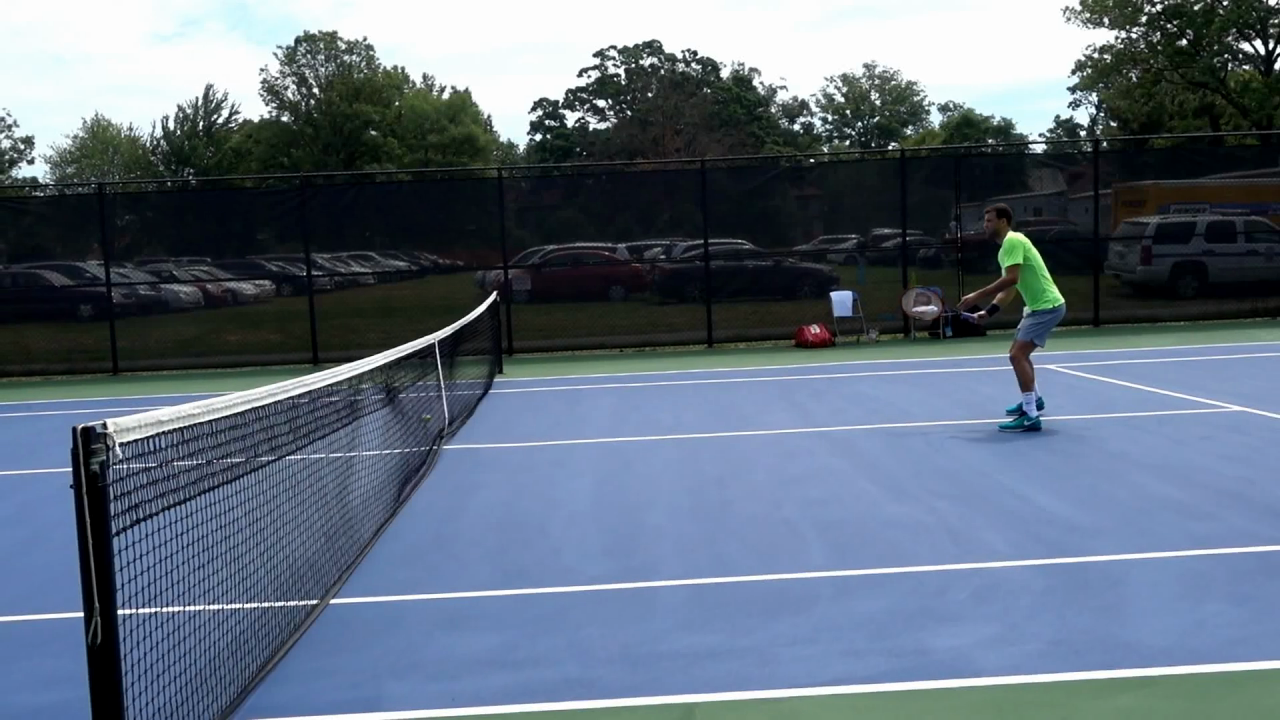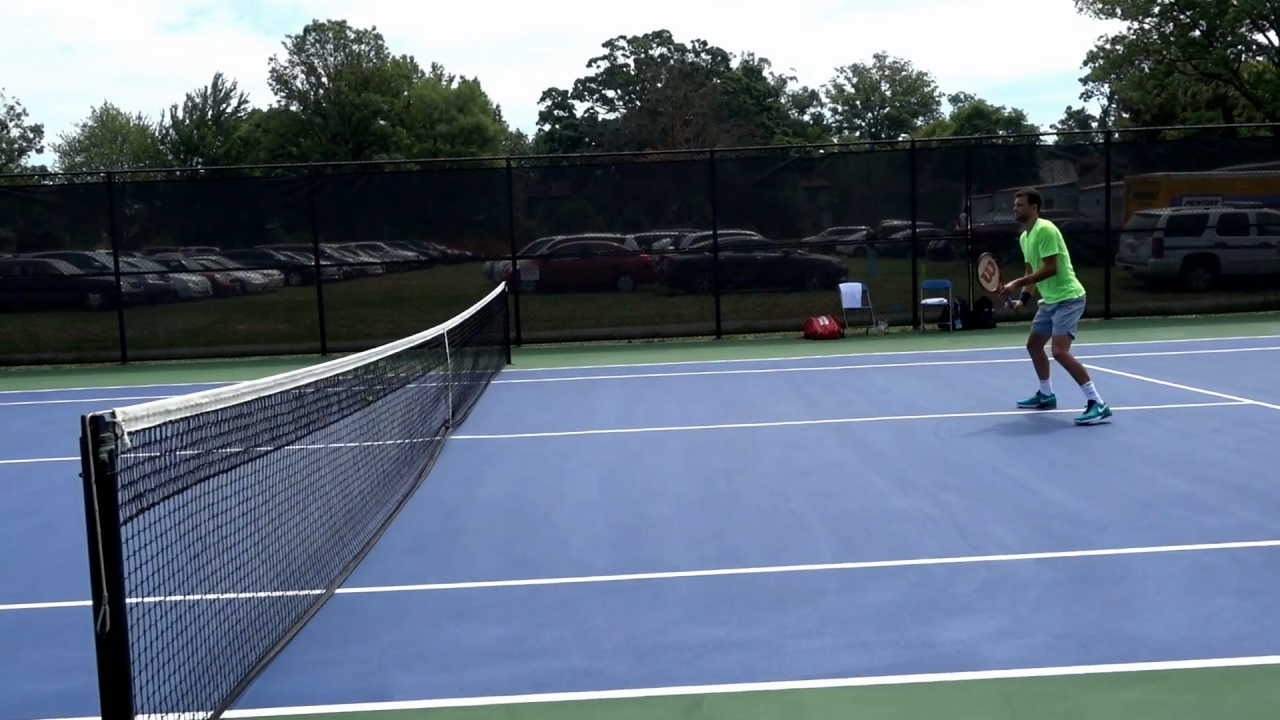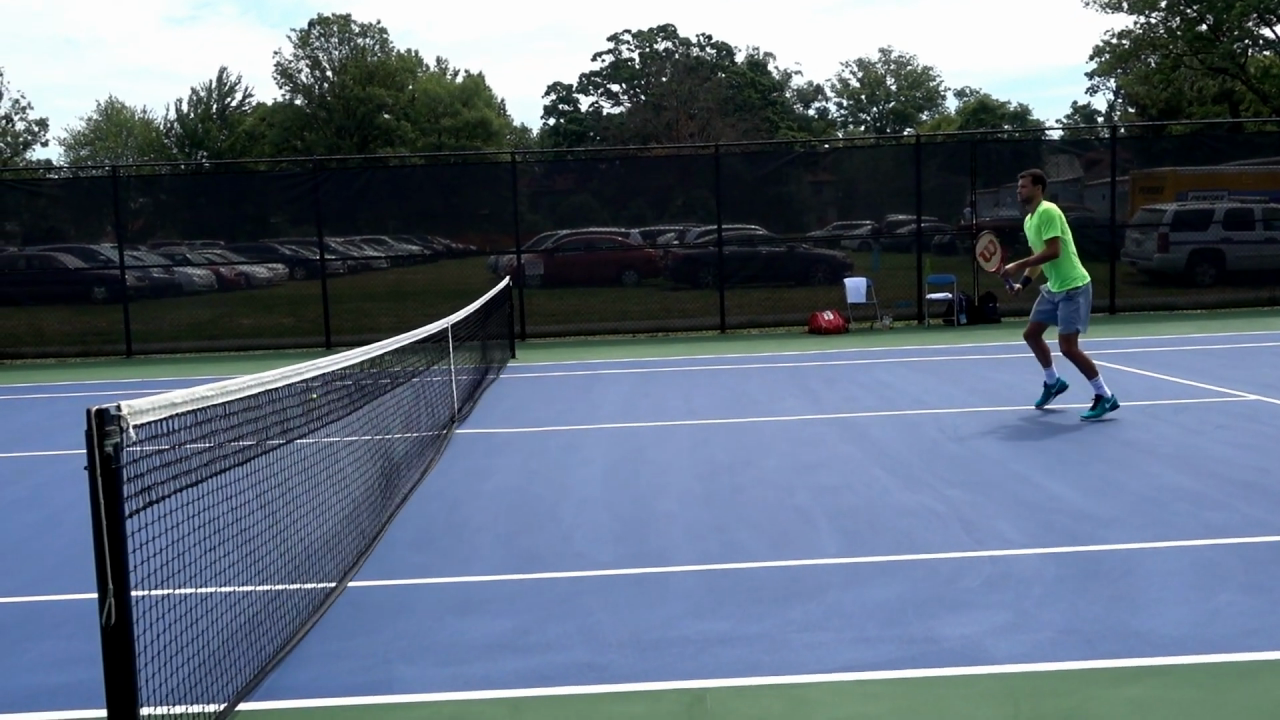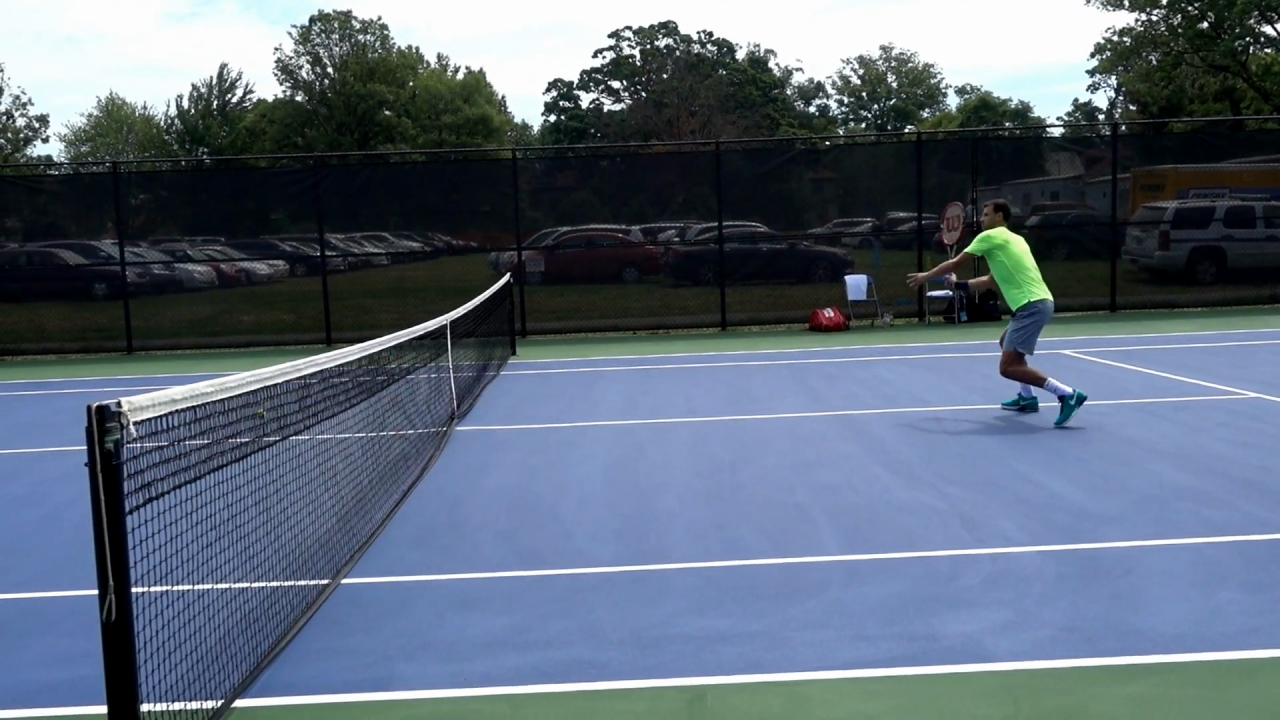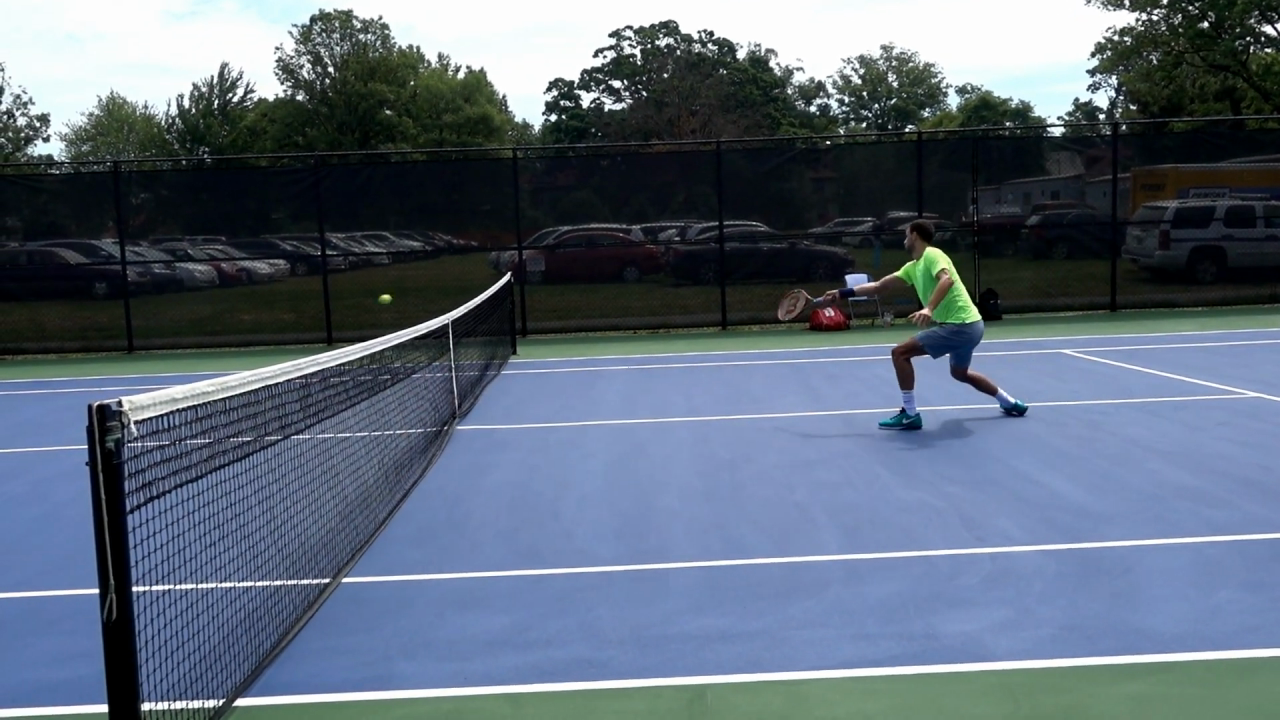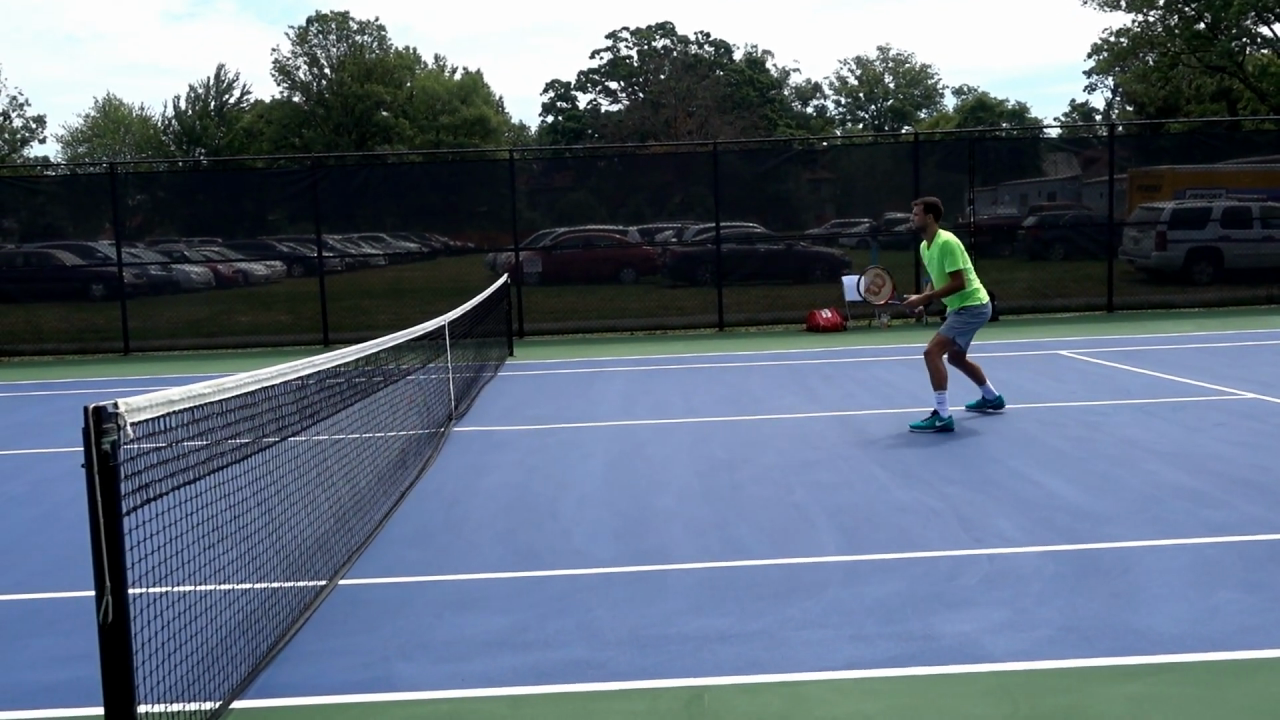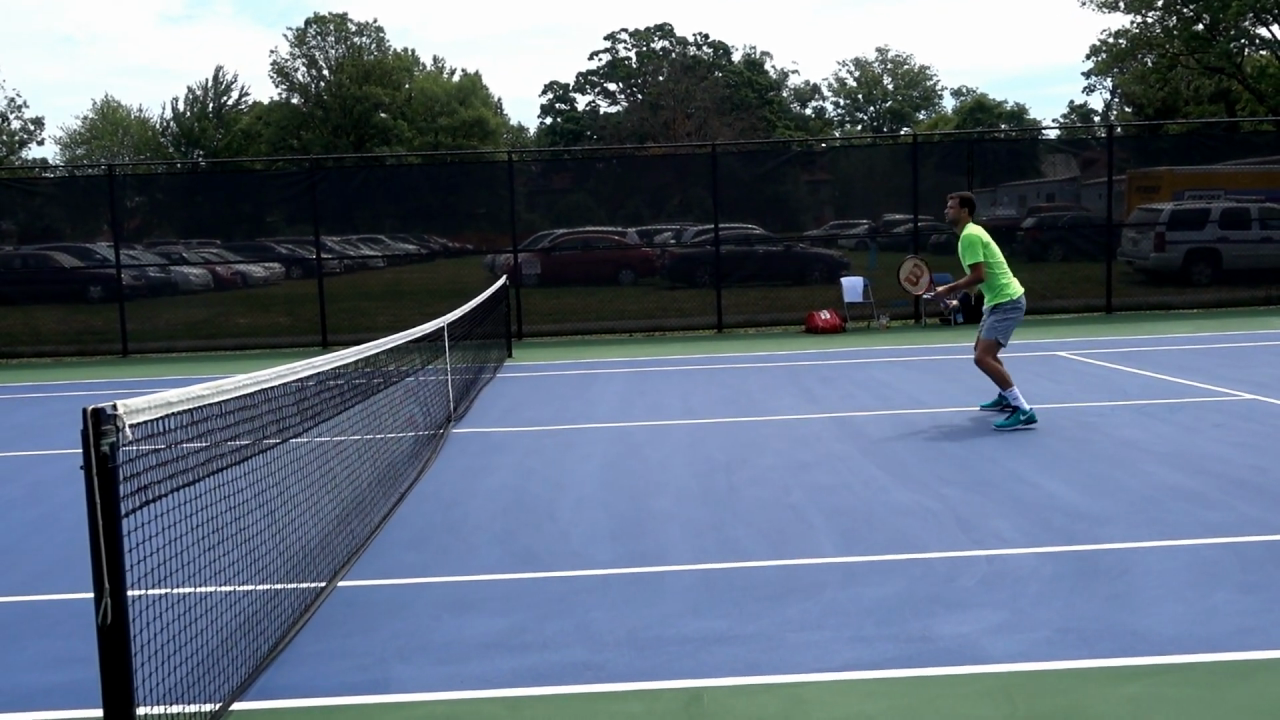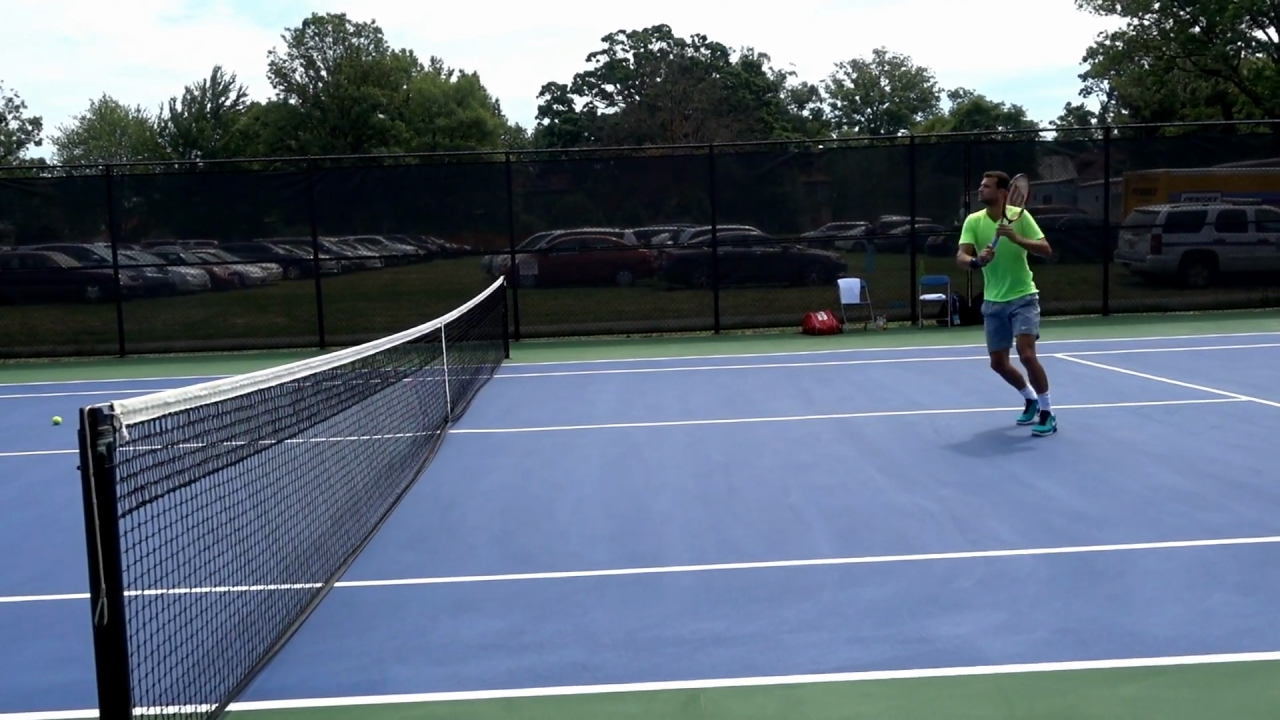
dt=0.5s
person 1, frame 1
left shoulder: (1013, 240)
right shoulder: (1004, 250)
left elbow: (1011, 279)
right elbow: (1007, 289)
left wrist: (977, 296)
right wrist: (988, 312)
left hip: (1047, 306)
right hip: (1039, 307)
left knee: (1017, 355)
right knee: (1020, 353)
left ankle: (1030, 416)
right ankle: (1034, 399)
person 1, frame 2
left shoulder: (1045, 230)
right shoulder: (1024, 237)
left elbow: (1051, 268)
right elbow: (1031, 271)
left wrist: (1017, 283)
right wrist: (1022, 299)
left hip: (1068, 298)
right hip: (1049, 300)
left knee: (1059, 351)
right knee: (1034, 345)
left ankle: (1097, 403)
right ankle: (1046, 395)
person 1, frame 3
left shoulder: (1047, 211)
right shoulder: (1028, 220)
left elbow: (1053, 252)
left wrist: (1018, 266)
right wrist: (1022, 283)
left hip: (1073, 288)
right hip: (1053, 289)
left knee: (1068, 347)
right knee: (1031, 335)
left ankle: (1105, 397)
right ankle: (1053, 382)
person 1, frame 4
left shoulder: (990, 237)
right shoulder: (1014, 239)
left elbow: (956, 263)
right elbow: (992, 281)
left wrist: (926, 276)
right wrist: (958, 284)
left hip: (1033, 306)
right hip: (1036, 305)
left knee: (1009, 367)
right knee: (1006, 344)
left ankle: (1067, 394)
right ankle: (1027, 397)
person 1, frame 5
left shoulder: (933, 255)
right shoulder: (912, 267)
left elbow: (947, 279)
right elbow: (879, 286)
left wrist: (930, 309)
right wrist: (843, 293)
left hip: (961, 326)
right hip: (972, 326)
left knee: (900, 353)
right knee: (960, 373)
left ankle: (910, 414)
right ankle: (1010, 403)
person 1, frame 6
left shoulder: (947, 242)
right shoulder: (924, 247)
left elbow: (959, 283)
right elbow: (934, 281)
left wrist: (924, 298)
right wrist: (922, 300)
left hip: (972, 307)
right hip: (959, 308)
left knee: (932, 353)
right knee: (956, 357)
left ankle: (942, 416)
right ankle: (992, 397)
person 1, frame 7
left shoulder: (970, 235)
right shoulder: (967, 235)
left elbow: (978, 276)
left wrist: (949, 289)
right wrist: (957, 296)
left hip: (1007, 302)
right hip: (999, 302)
left knee: (982, 358)
right knee: (982, 351)
left ankle: (1023, 410)
right ankle: (1007, 397)
person 1, frame 8
left shoulder: (1021, 217)
right shoulder: (973, 221)
left elbow: (1047, 251)
right elbow: (961, 258)
left wrist: (1017, 238)
right wrist: (977, 261)
left hip: (1024, 298)
right hip: (994, 302)
left knee: (1026, 354)
right knee: (998, 363)
left ankle: (1046, 413)
right ankle: (1032, 398)
